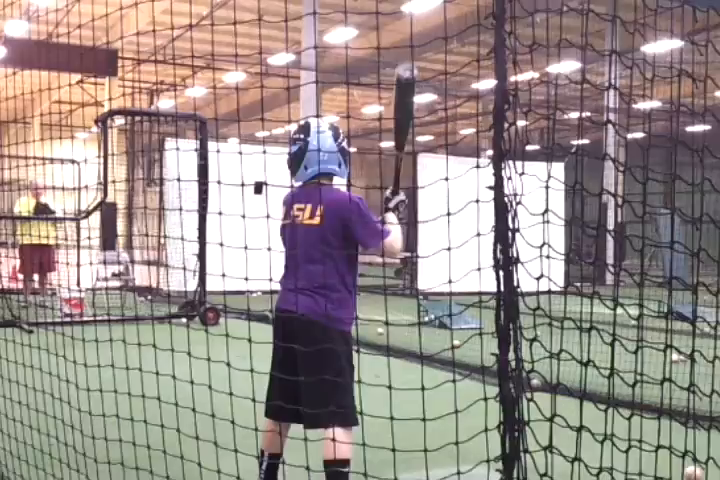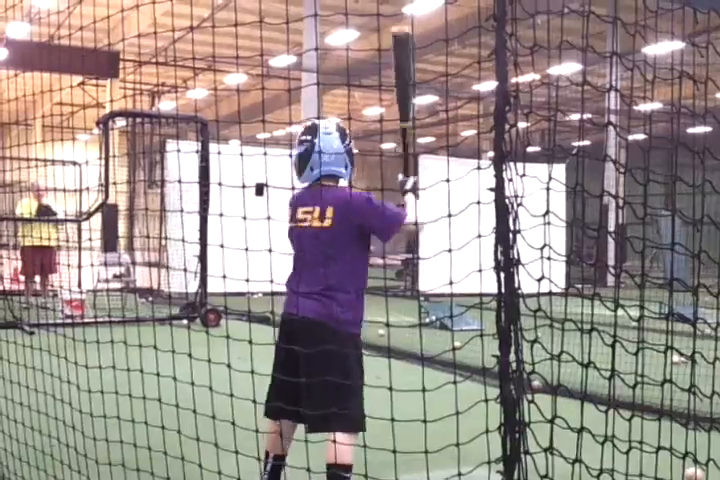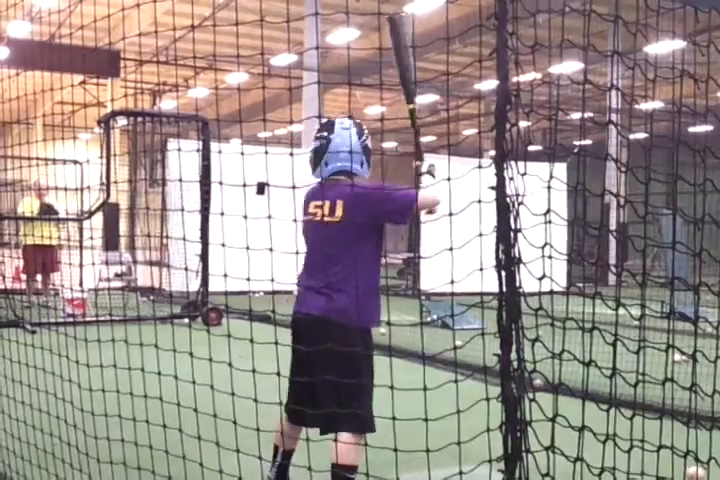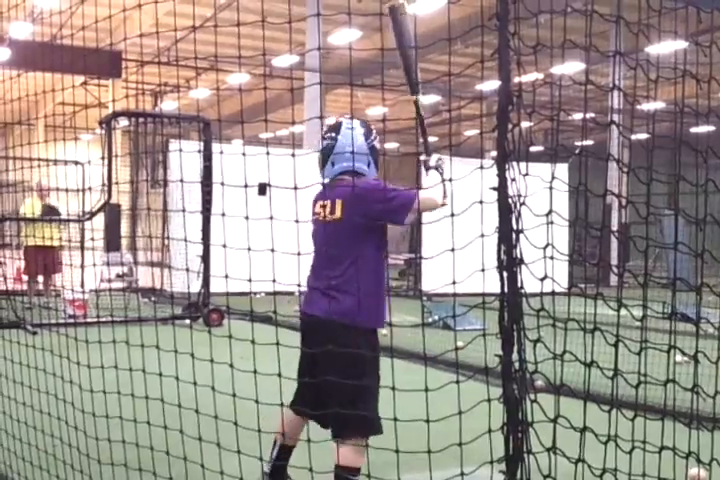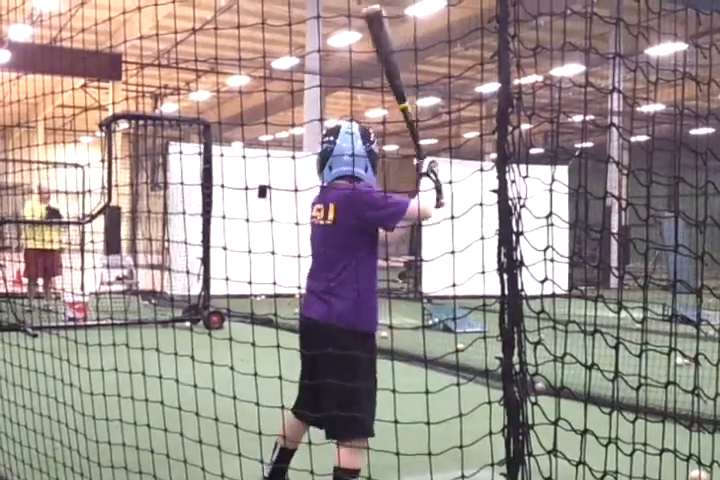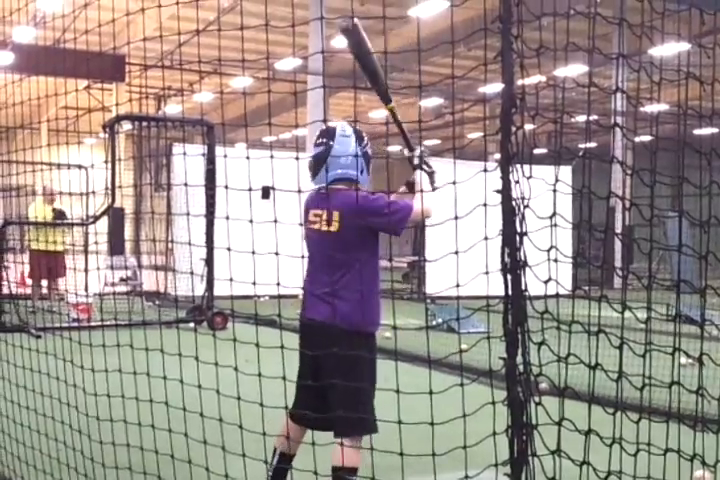
dt=0.2s
person 1, frame 1
left shoulder: (291, 202)
right shoulder: (345, 203)
right elbow: (393, 246)
left wrist: (375, 216)
right wrist: (392, 210)
left hip: (288, 314)
right hip: (326, 320)
left knee: (280, 408)
right knee: (337, 416)
person 1, frame 2
left shoulder: (298, 203)
right shoulder: (354, 203)
right elbow: (412, 223)
left wrist: (378, 213)
left hip: (295, 318)
right hip: (335, 324)
left knee: (285, 409)
right knee: (343, 421)
person 1, frame 3
left shoulder: (313, 197)
right shoulder: (365, 195)
right elbow: (432, 201)
left wrist: (403, 202)
left hip: (307, 314)
right hip: (345, 320)
left knee: (298, 405)
right knee: (351, 419)
person 1, frame 4
left shoulder: (324, 197)
right shoulder: (365, 193)
right elbow: (433, 200)
left wrist: (412, 208)
right wrist: (435, 173)
left hip: (315, 315)
right hip: (349, 321)
left knee: (304, 401)
right knee: (356, 421)
person 1, frame 5
left shoulder: (324, 200)
right shoulder: (357, 197)
left elbow: (378, 231)
right elbow: (422, 210)
left wrist: (404, 205)
left hip: (314, 319)
right hip: (347, 325)
left knee: (306, 406)
right knee: (353, 425)
person 1, frame 6
left shoulder: (314, 202)
right shoulder: (361, 204)
right elbow: (423, 211)
left wrist: (397, 196)
right wrist: (420, 173)
left hip: (313, 321)
right hip: (349, 327)
left knee: (303, 410)
right knee: (350, 424)
person 2, frame 1
left shoulder: (47, 202)
right shoulder: (23, 201)
right elbow: (18, 216)
left wrist: (50, 213)
right wrist: (34, 213)
left hip: (46, 242)
right hip: (29, 241)
left knee: (44, 272)
right knee: (28, 272)
left ankle: (43, 298)
right ankle: (26, 299)
person 2, frame 2
left shoulder: (48, 204)
right shoulder: (24, 203)
right elbow: (20, 218)
left wrist: (51, 215)
right wrist: (36, 215)
left hip: (48, 244)
right hip: (30, 244)
left knee: (45, 273)
right knee: (30, 274)
left ankle: (44, 300)
right ankle: (28, 300)
person 2, frame 3
left shoulder: (50, 203)
right shoulder: (26, 202)
right elbow: (22, 217)
left wrist: (54, 215)
right wrist: (38, 214)
left hip: (50, 243)
right hip: (32, 243)
left knee: (47, 272)
right knee: (31, 273)
left ankle: (46, 299)
right ankle: (30, 299)
person 2, frame 4
left shoulder: (52, 204)
right shoulder: (29, 202)
right elbow: (25, 219)
left wrist: (56, 216)
right wrist: (41, 215)
left hip: (51, 244)
right hip: (33, 243)
left knee: (49, 273)
right knee: (33, 273)
left ankle: (47, 299)
right ankle: (31, 300)
person 2, frame 5
left shoulder: (53, 207)
right shoulder: (30, 205)
right elbow: (28, 222)
left wrist: (58, 218)
right wrist: (45, 218)
left hip: (52, 246)
right hip: (34, 246)
left knee: (49, 276)
right knee: (33, 276)
left ankle: (48, 302)
right ankle: (31, 303)
person 2, frame 6
left shoulder: (58, 208)
right shoulder: (35, 206)
right elbow: (34, 223)
left wrist: (62, 220)
right wrist: (51, 220)
left hip: (56, 248)
right hip: (39, 247)
left knee: (54, 277)
right knee: (37, 277)
left ankle: (52, 303)
right ankle: (35, 304)
